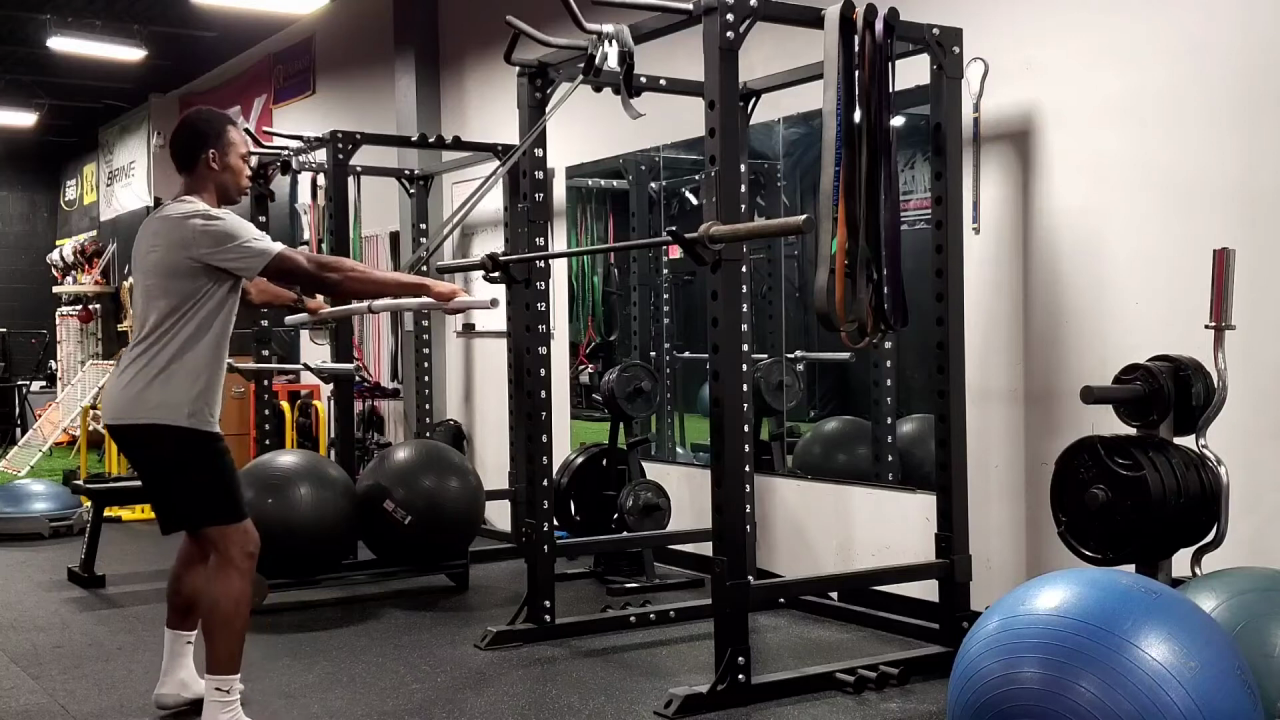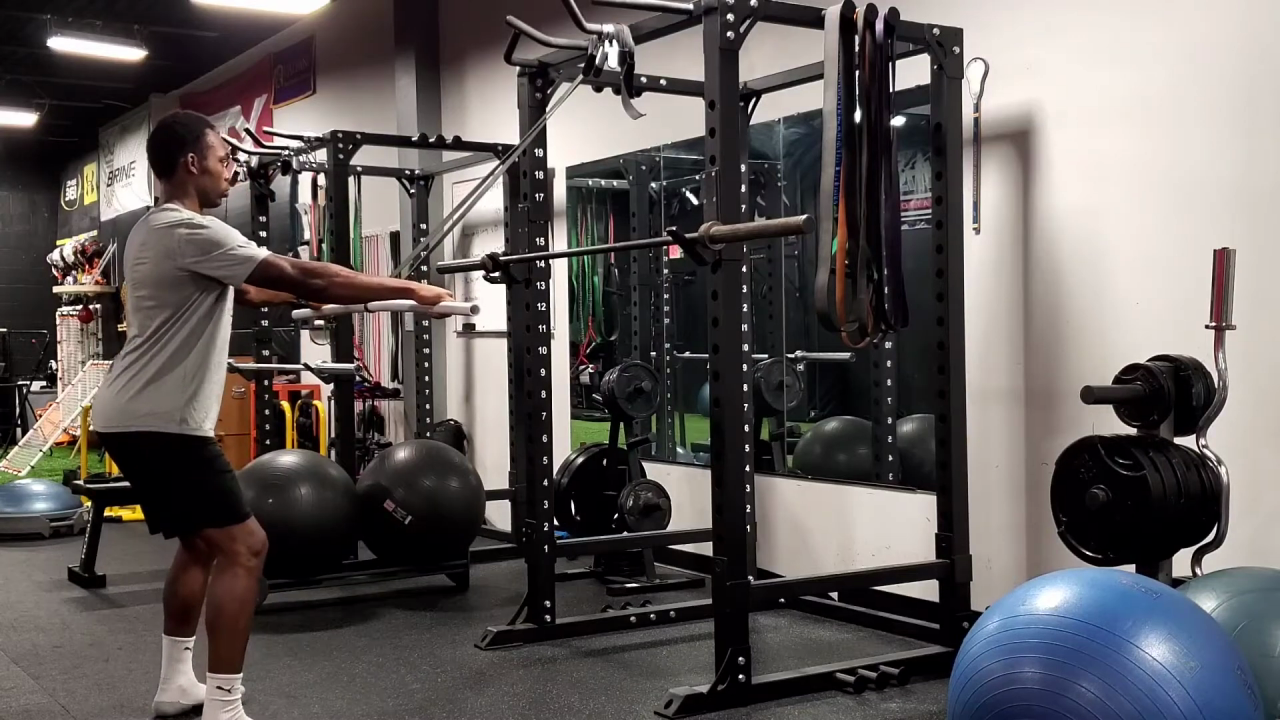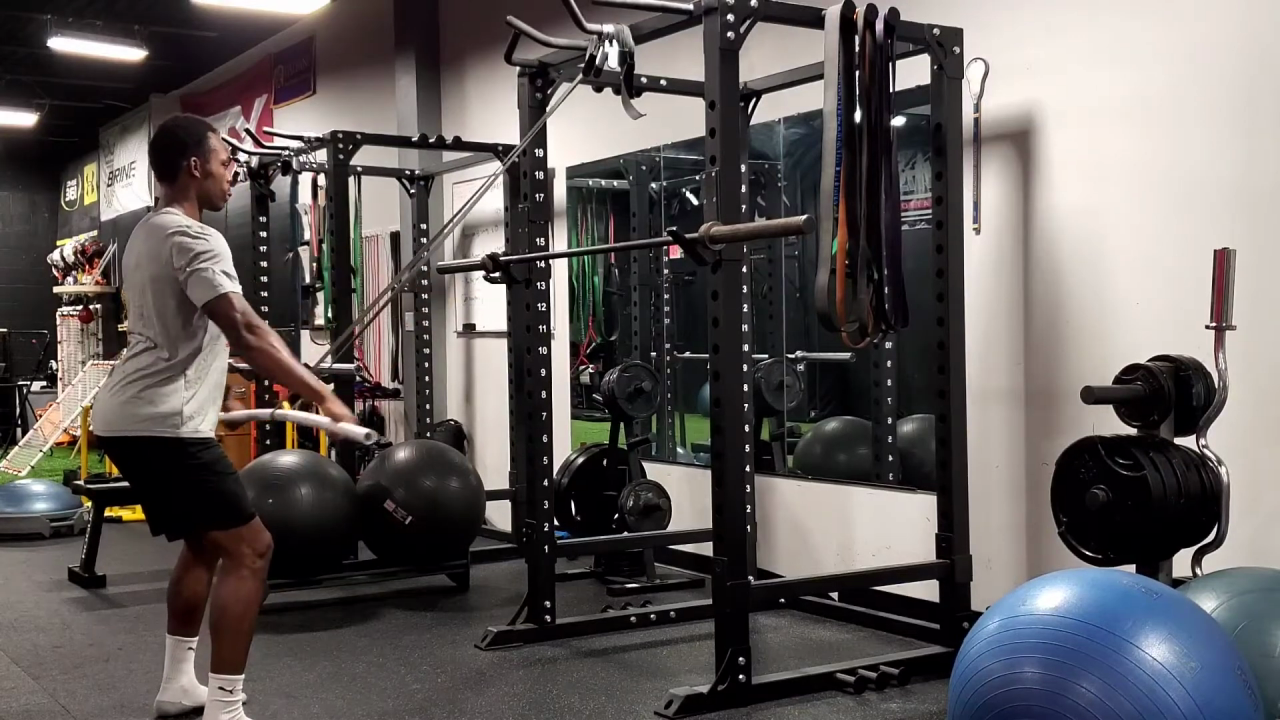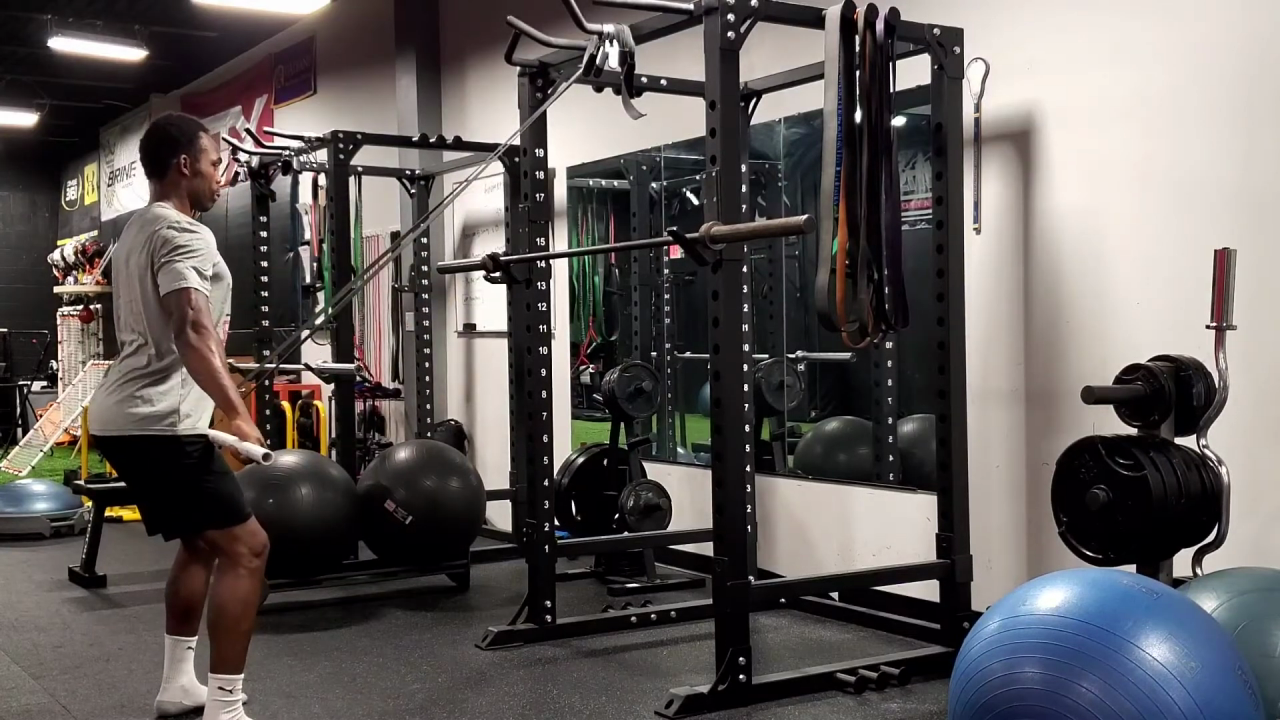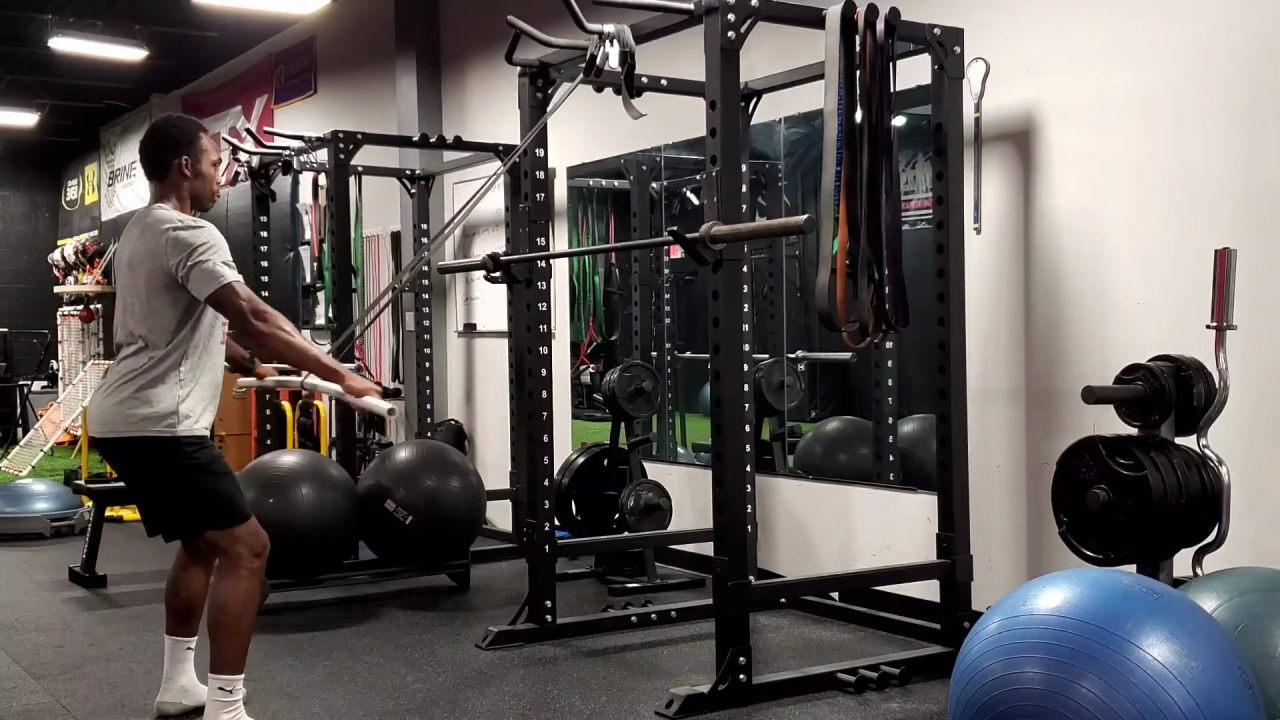
dt=1s
person 1, frame 1
left shoulder: (170, 223)
right shoulder: (204, 224)
left elbow: (242, 287)
right elbow: (317, 271)
left wrist: (298, 302)
right wrist: (423, 285)
left hip: (143, 409)
right hip: (166, 414)
left knee: (205, 538)
right knee: (235, 547)
person 1, frame 2
left shoulder: (159, 229)
right shoulder: (189, 231)
left elbow: (242, 289)
right elbow: (305, 278)
left wrist: (302, 297)
right wrist: (409, 290)
left hip: (136, 416)
right hip: (159, 421)
left knee: (200, 542)
right knee: (242, 547)
person 1, frame 3
left shoulder: (148, 233)
right shoulder: (191, 238)
right elbow: (244, 331)
right wrist: (321, 396)
left hip: (129, 416)
right hip: (159, 423)
left knee: (205, 544)
right knee: (248, 547)
person 1, frame 4
left shoulder: (138, 231)
right shoulder: (182, 233)
right elbow: (192, 330)
right wrist: (236, 413)
left hip: (125, 415)
right hip: (156, 421)
left knee: (202, 542)
right knee: (245, 548)
person 1, frame 5
left shoulder: (141, 232)
right shoulder: (186, 234)
right elbow: (252, 317)
left wrist: (244, 362)
right wrist: (341, 375)
left hip: (125, 418)
right hip: (158, 424)
left knee: (203, 543)
right knee: (245, 547)
